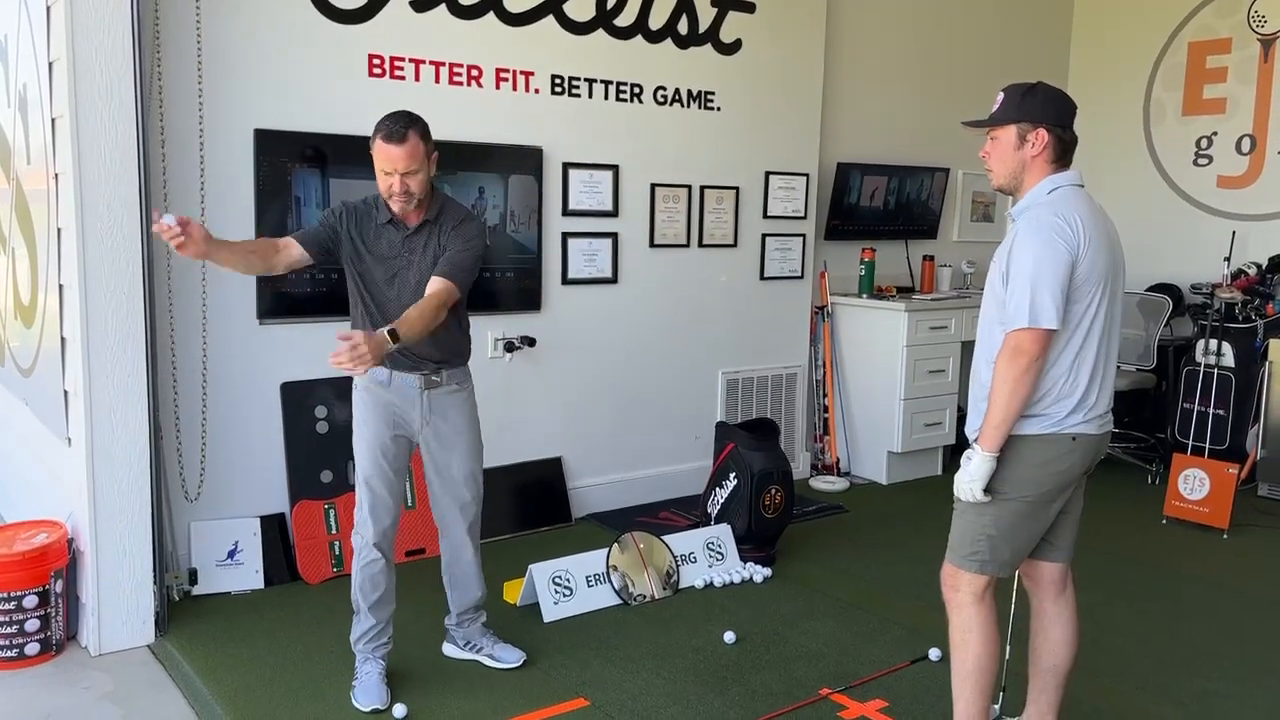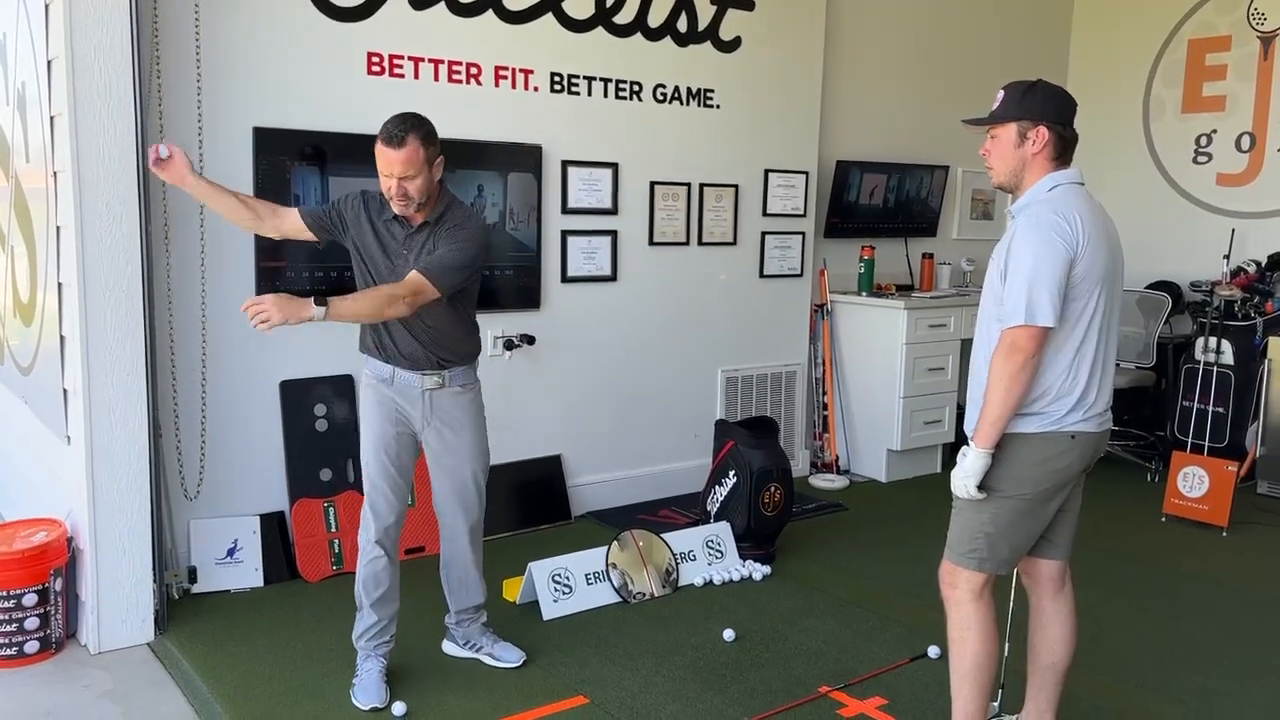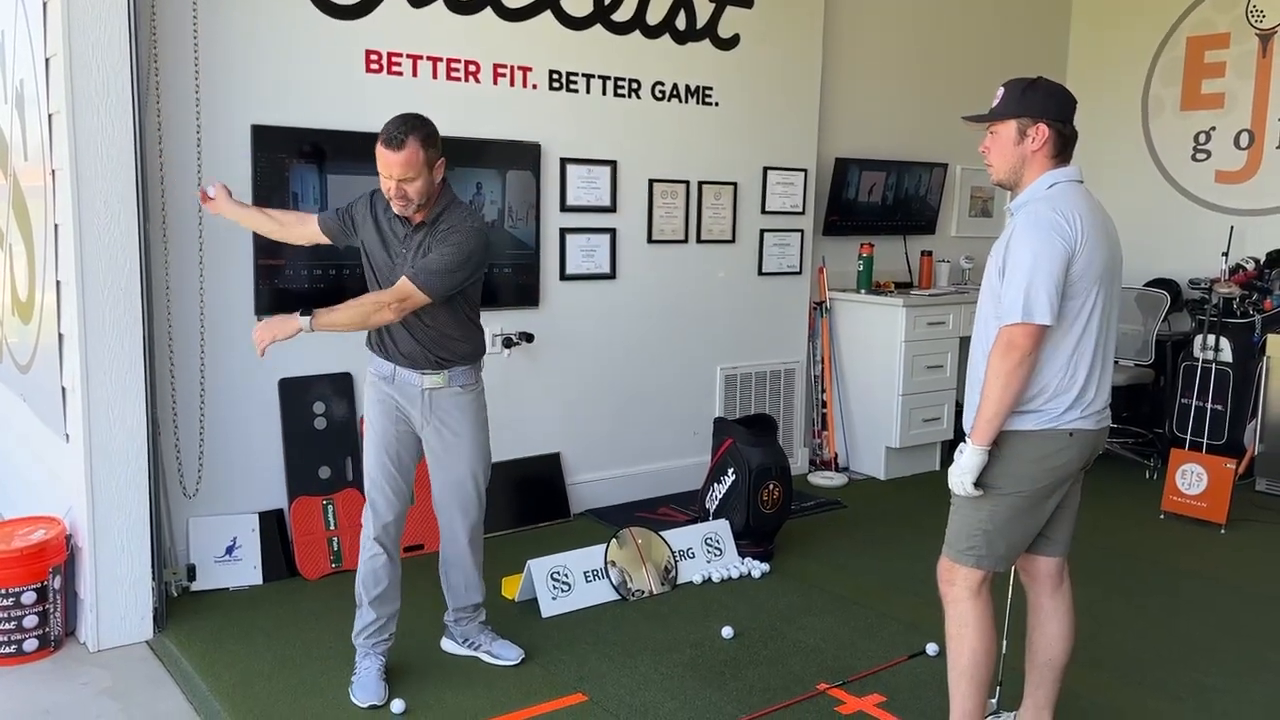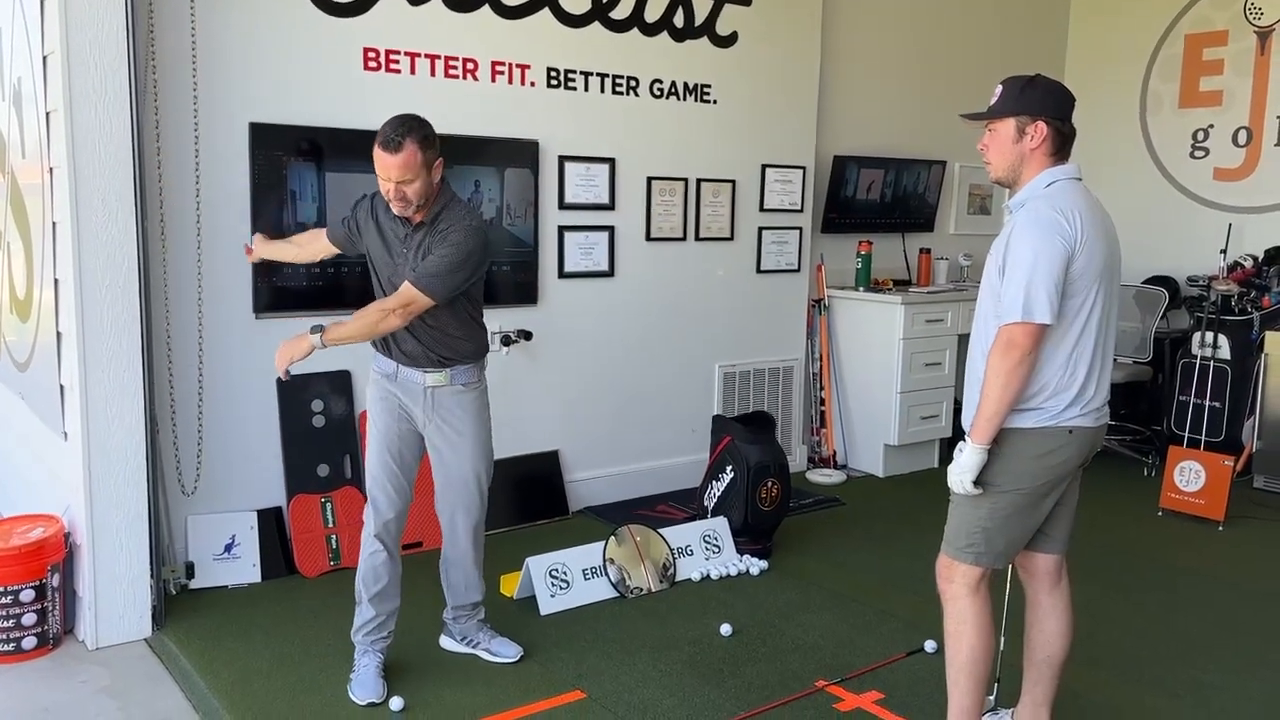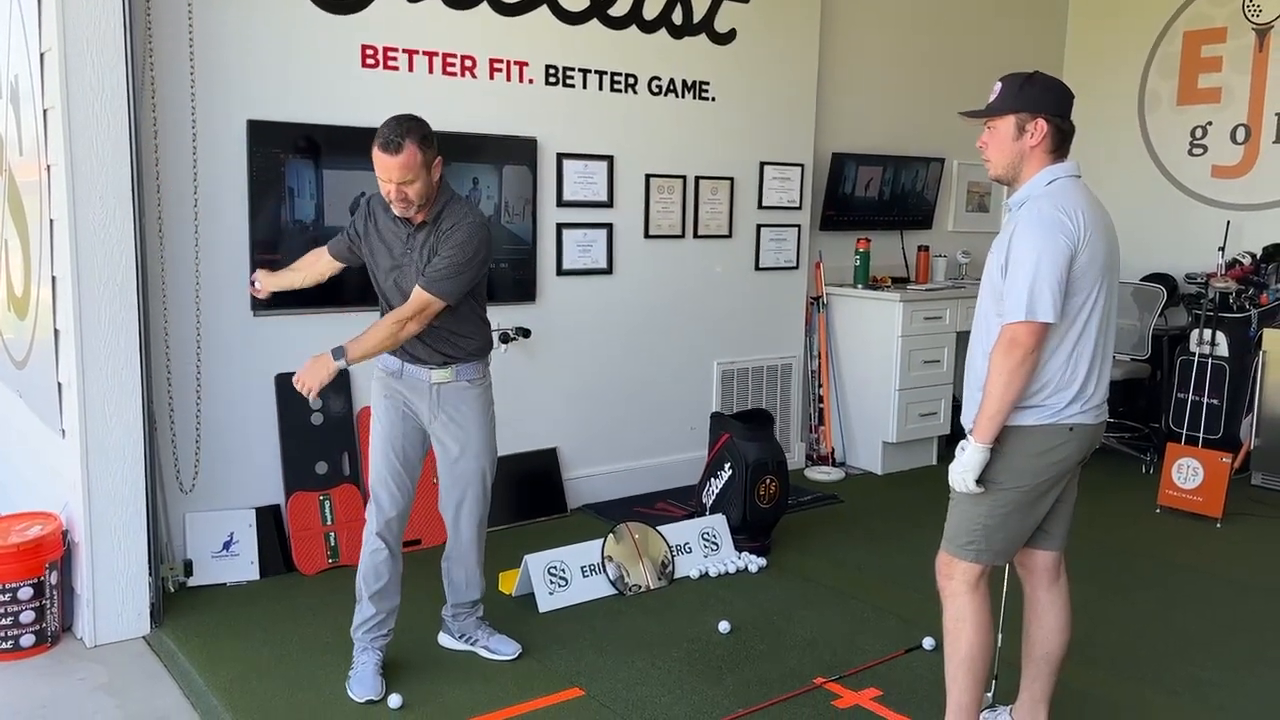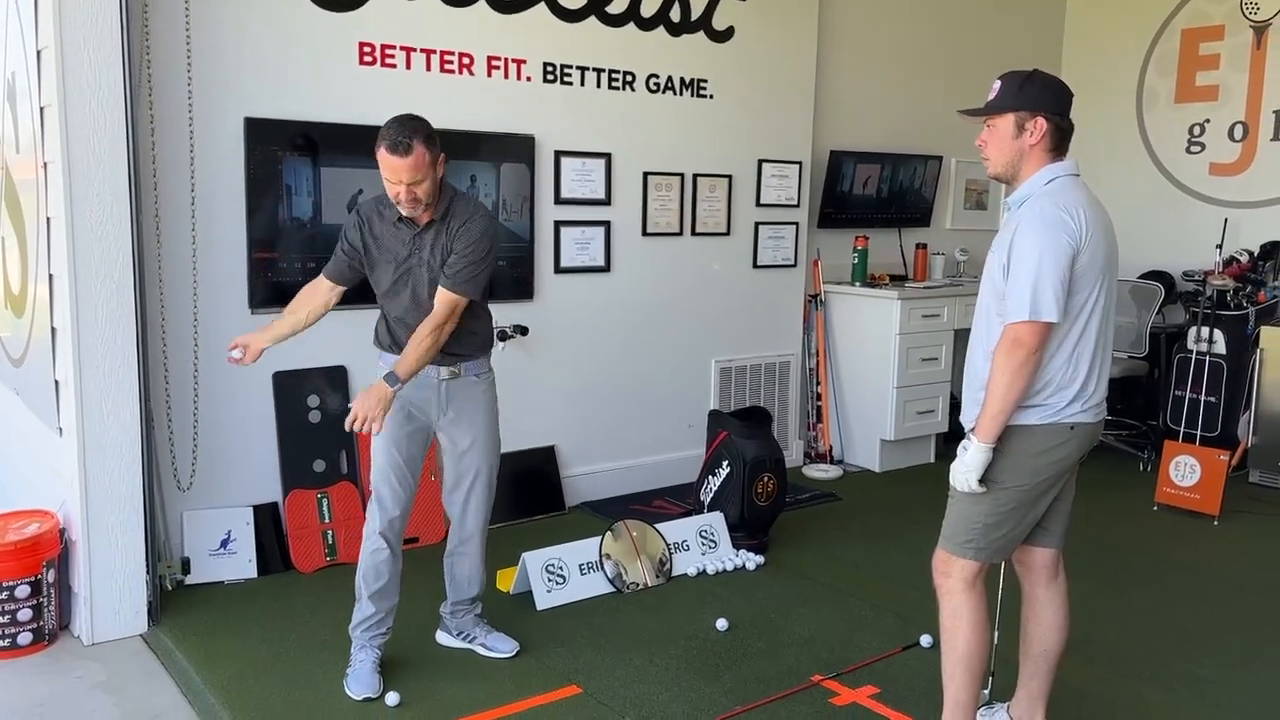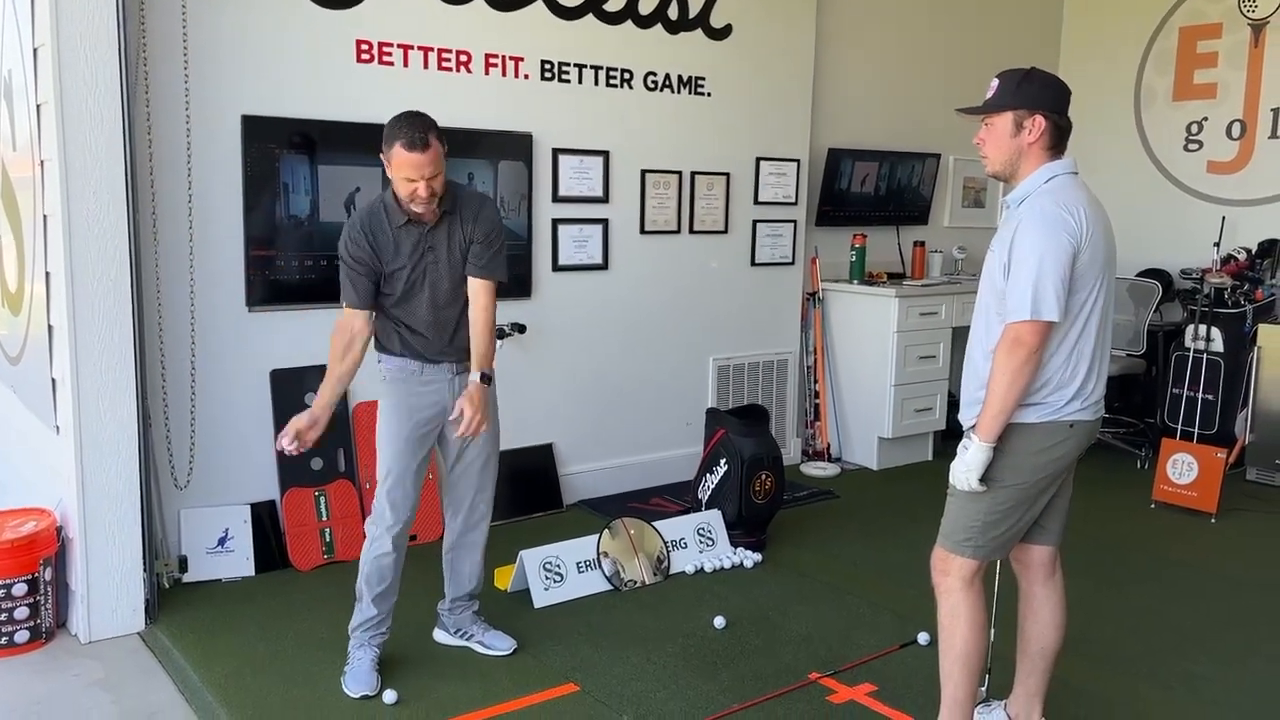
dt=0.2s
person 1, frame 1
left shoulder: (1045, 221)
right shoulder: (1083, 213)
left elbow: (1025, 347)
left wrist: (984, 449)
left hip: (1033, 440)
right hip: (1070, 432)
left knee: (965, 582)
right knee: (1048, 579)
person 1, frame 2
left shoulder: (1045, 218)
right shoulder: (1083, 211)
left elbow: (1022, 343)
left wrist: (979, 445)
left hip: (1030, 437)
right hip: (1069, 429)
left knee: (963, 579)
right knee: (1047, 577)
person 1, frame 3
left shoulder: (1043, 216)
right shoulder: (1081, 209)
left elbow: (1019, 341)
left wrist: (975, 442)
left hip: (1029, 435)
right hip: (1068, 427)
left knee: (961, 577)
right knee: (1045, 574)
person 1, frame 4
left shoulder: (1043, 214)
right shoulder: (1080, 207)
left elbow: (1019, 339)
left wrist: (976, 441)
left hip: (1028, 432)
right hip: (1066, 424)
left knee: (960, 574)
right knee: (1043, 571)
person 1, frame 5
left shoulder: (1044, 212)
right shoulder: (1076, 204)
left elbow: (1022, 338)
left wrist: (978, 439)
left hip: (1027, 430)
right hip: (1063, 422)
left knee: (959, 571)
right knee: (1042, 567)
person 1, frame 6
left shoulder: (1044, 211)
right shoulder: (1071, 202)
left elbow: (1024, 338)
left wrist: (980, 439)
left hip: (1027, 428)
right hip: (1060, 420)
left knee: (956, 568)
right knee: (1039, 565)
person 1, frame 7
left shoulder: (1044, 211)
right shoulder: (1067, 200)
left elbow: (1025, 337)
left wrist: (981, 438)
left hip: (1025, 427)
right hip: (1056, 420)
left knee: (954, 567)
right knee: (1036, 563)
person 2, frame 1
left shoulder: (465, 228)
right shoulder: (350, 220)
left elbow: (433, 303)
right elbow: (277, 254)
left wrist: (385, 341)
right wrist: (206, 246)
left hip: (448, 386)
right hip: (375, 388)
left knee: (461, 515)
right knee: (376, 525)
left ankle: (468, 630)
right ankle: (370, 655)
person 2, frame 2
left shoulder: (466, 231)
right shoulder: (361, 211)
left elbow: (402, 298)
right elbow: (274, 219)
left wrist: (310, 307)
right wrist: (191, 181)
left hip: (453, 388)
right hip: (385, 383)
left knee: (463, 515)
right knee: (382, 521)
left ankle: (467, 628)
right ankle: (372, 652)
person 2, frame 3
left shoulder: (466, 233)
right shoulder: (371, 210)
left elbow: (392, 304)
right elbow: (301, 228)
left wrist: (300, 323)
right wrist: (228, 205)
left hip: (454, 387)
right hip: (388, 381)
left knee: (462, 515)
right knee: (383, 518)
left ankle: (466, 627)
right ankle: (371, 650)
person 2, frame 4
left shoulder: (464, 231)
right shoulder: (373, 210)
left elbow: (398, 310)
right elbow: (324, 241)
left wrist: (315, 340)
right wrist: (267, 247)
left hip: (457, 385)
right hip: (392, 380)
left knee: (463, 512)
right knee: (384, 516)
left ankle: (464, 624)
right ankle: (370, 647)
person 2, frame 5
left shoulder: (467, 229)
right shoulder: (373, 213)
left elbow: (413, 317)
right elbow: (328, 258)
left wrist: (337, 359)
right wrist: (273, 280)
left hip: (462, 382)
right hip: (398, 378)
left knee: (467, 509)
right knee: (386, 513)
left ankle: (463, 621)
right ankle: (369, 645)
person 2, frame 6
left shoulder: (474, 224)
right shoulder: (367, 219)
left elbow: (442, 318)
right elbow: (325, 288)
left wrist: (388, 384)
right wrist: (264, 338)
left hip: (467, 379)
right hip: (397, 378)
left knee: (471, 507)
right knee: (387, 513)
left ankle: (461, 618)
right ankle: (367, 643)
person 2, frame 7
left shoulder: (477, 213)
right shoulder: (365, 229)
left elbow: (481, 304)
right elbow: (354, 324)
left wrist: (478, 381)
right wrist: (322, 406)
left hip: (472, 376)
right hip: (406, 378)
left knee: (472, 505)
right knee: (391, 512)
left ankle: (458, 616)
right ankle: (366, 640)
